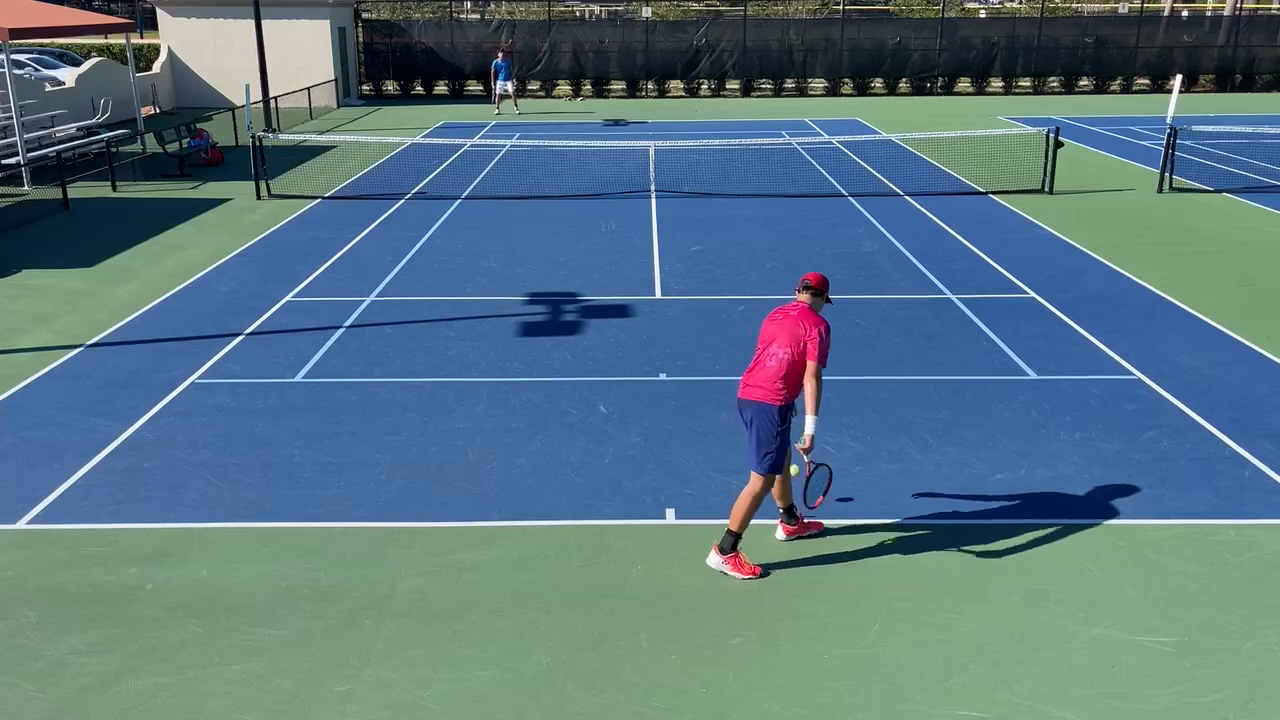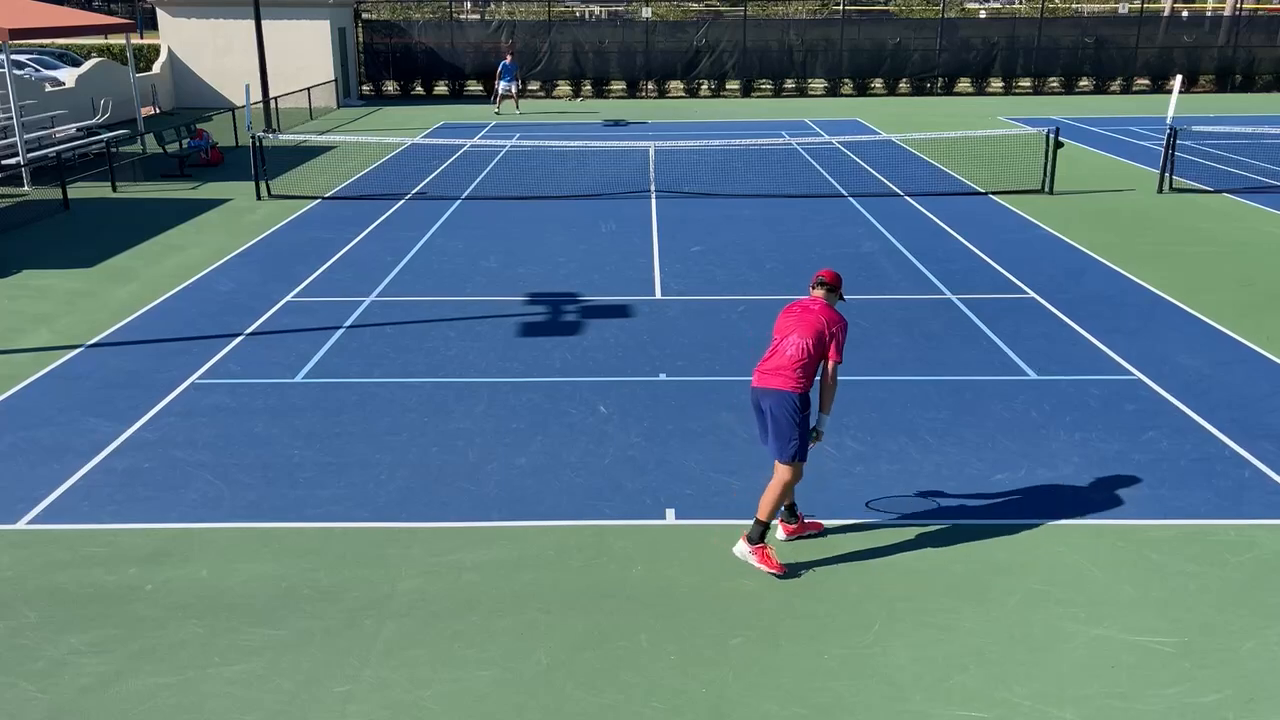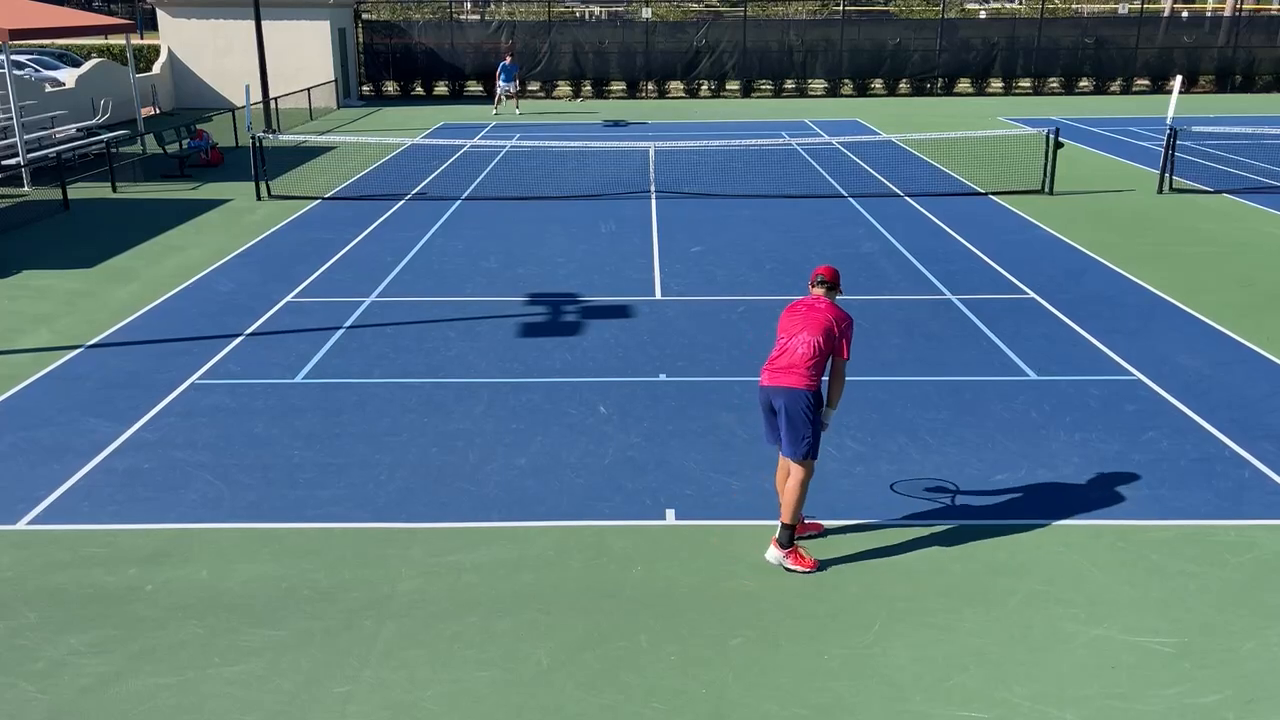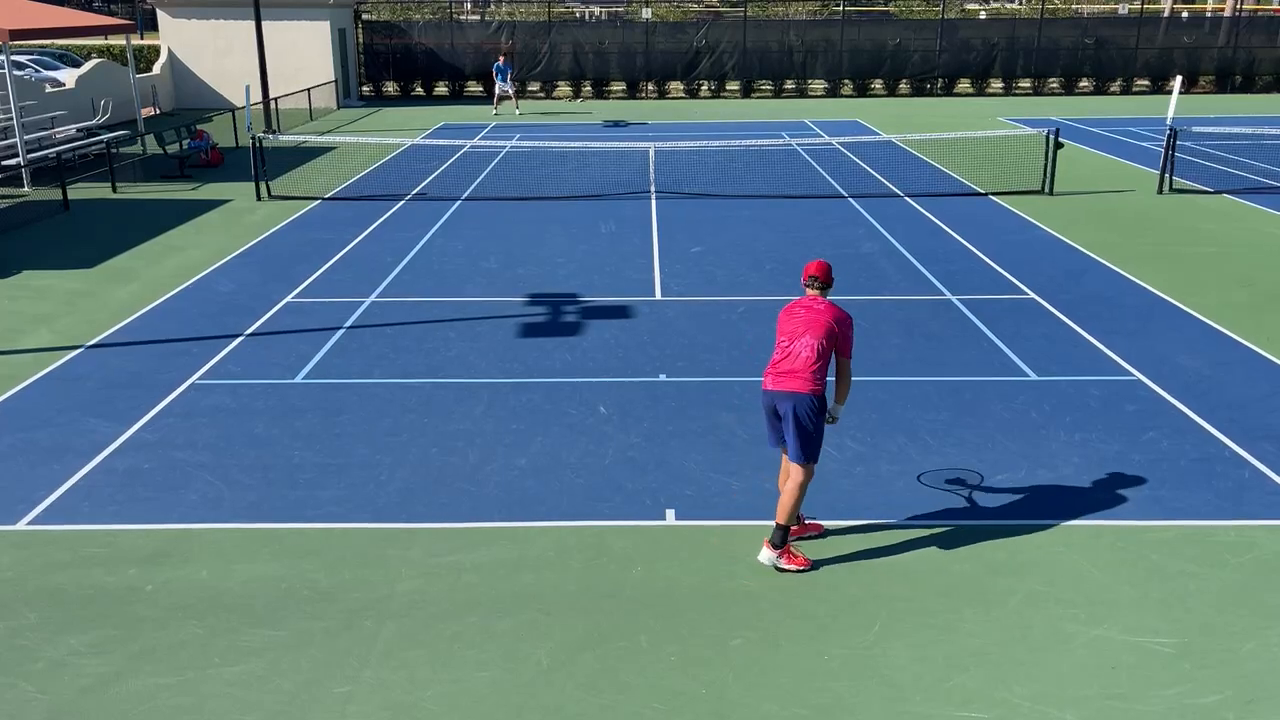
dt=0.3s
person 1, frame 1
left shoulder: (775, 315)
right shoulder: (817, 324)
right elbow: (812, 377)
right wrist: (810, 428)
left hip: (748, 393)
right hip: (770, 402)
left knee: (780, 457)
right knee: (761, 480)
left ankle: (791, 522)
right ankle: (724, 552)
person 1, frame 2
left shoulder: (789, 310)
right shoulder: (836, 321)
right elbow: (829, 377)
right wrist: (821, 422)
left hip: (759, 385)
right hip: (786, 392)
left knee: (784, 457)
right knee: (790, 472)
left ankle: (790, 521)
right ankle: (752, 542)
person 1, frame 3
left shoulder: (791, 309)
right shoulder: (841, 318)
right elbow: (837, 373)
right wrist: (827, 414)
left hip: (768, 384)
right hip: (799, 390)
left knee: (788, 456)
right knee: (802, 469)
left ankle: (792, 522)
right ankle: (783, 546)
person 1, frame 4
left shoulder: (787, 311)
right shoulder: (840, 317)
right elbow: (843, 370)
right wrist: (837, 409)
left hip: (771, 388)
right hip: (803, 395)
left knee: (790, 458)
right knee: (801, 472)
left ankle: (793, 522)
right ankle: (774, 547)
